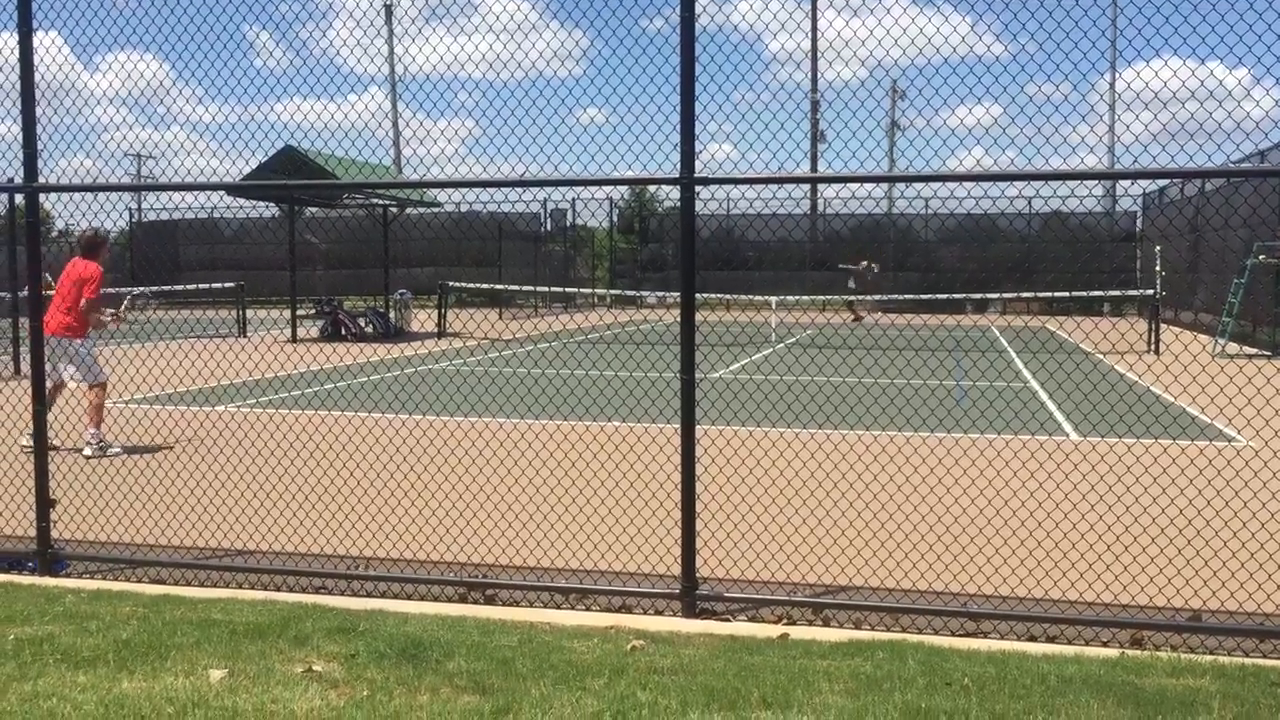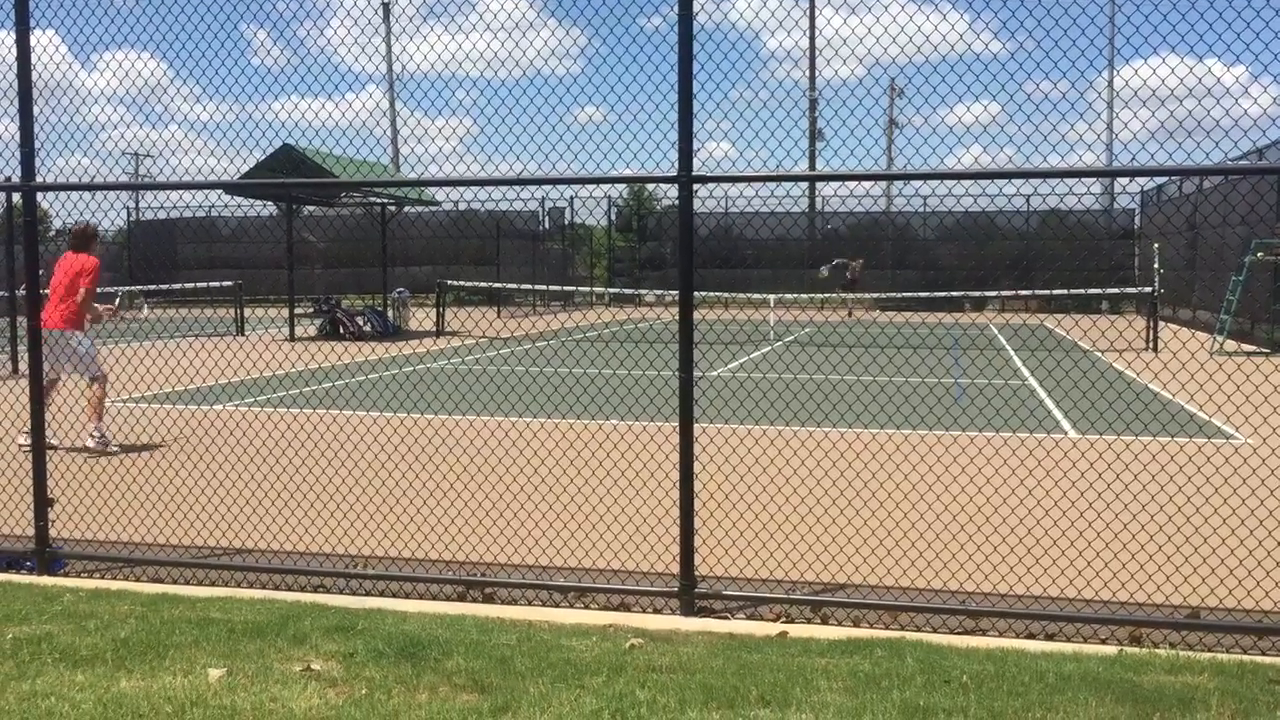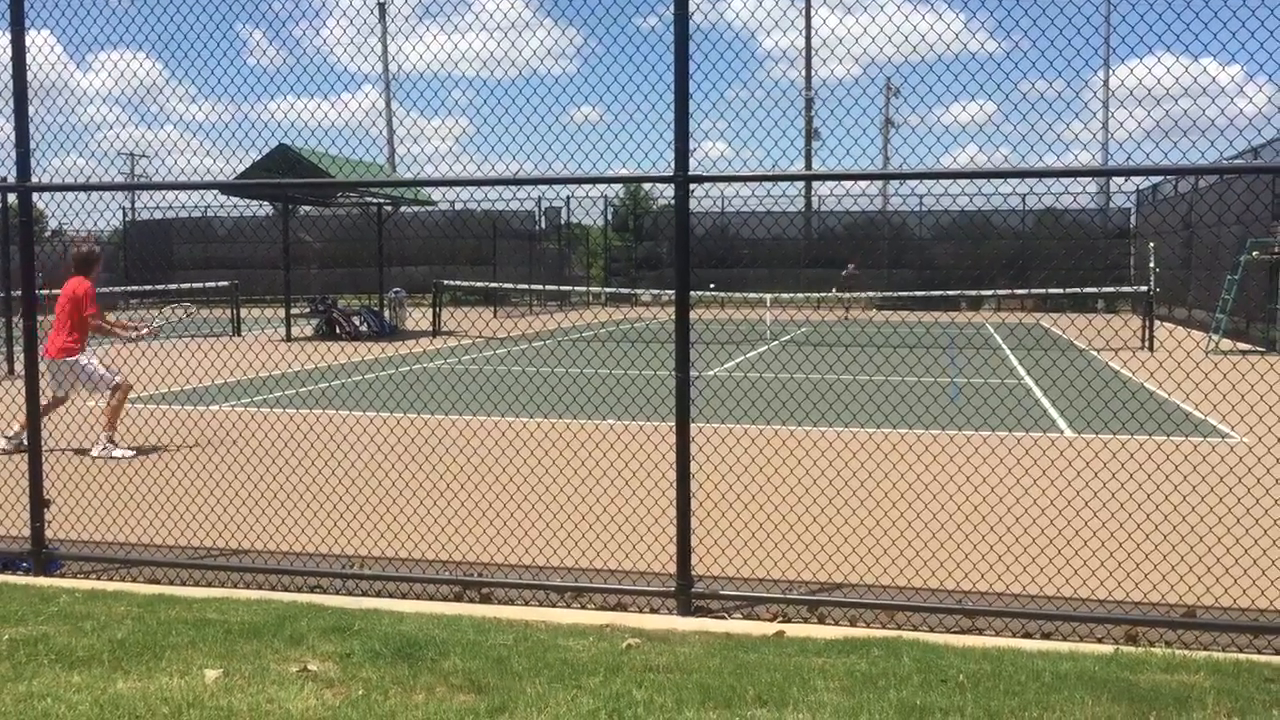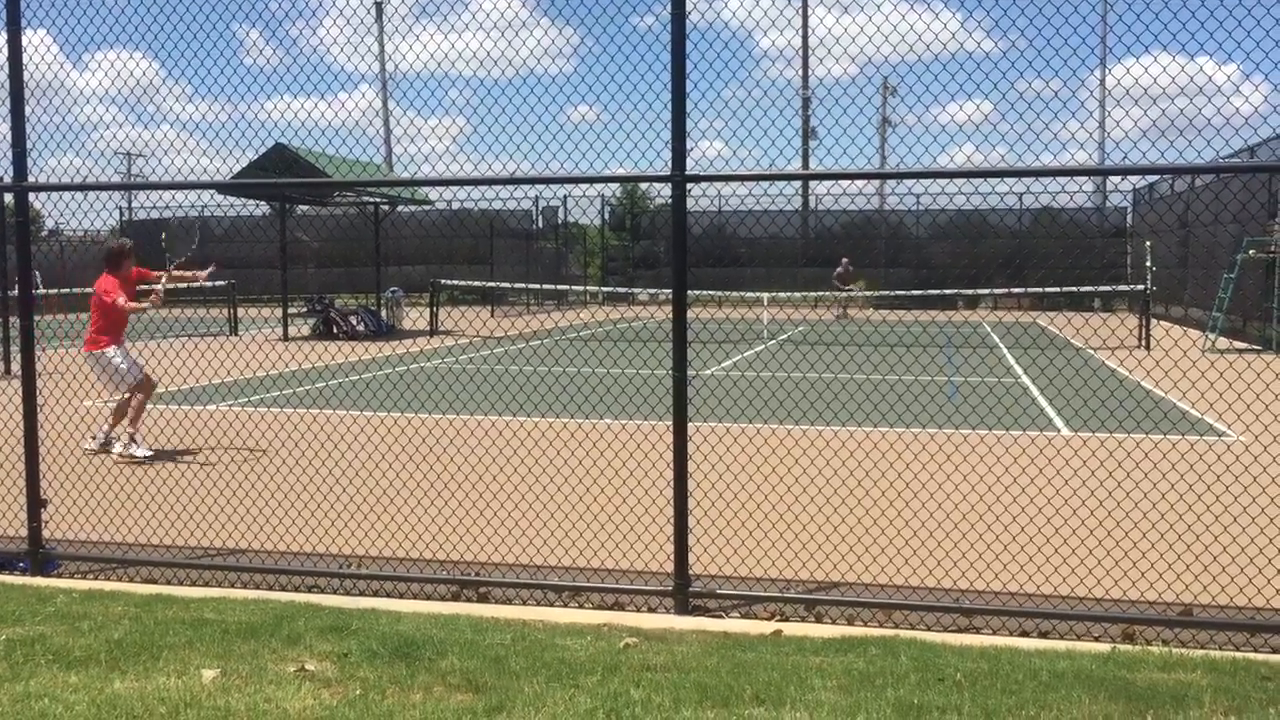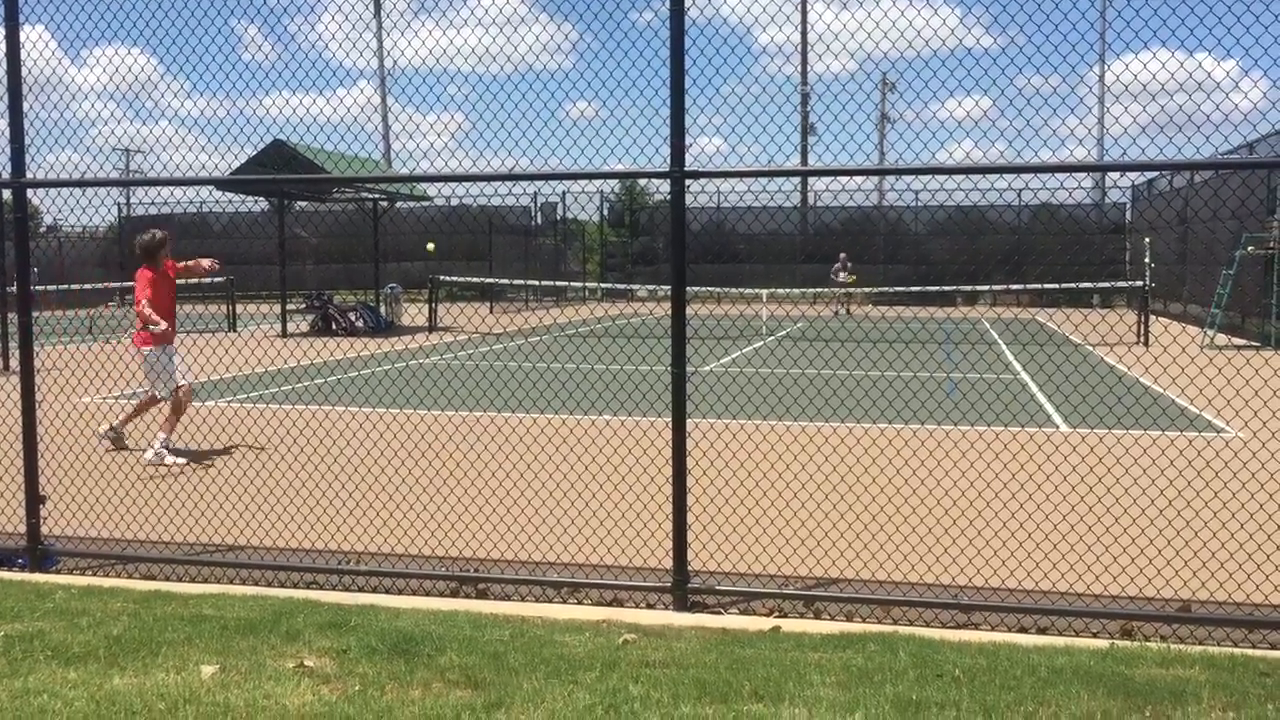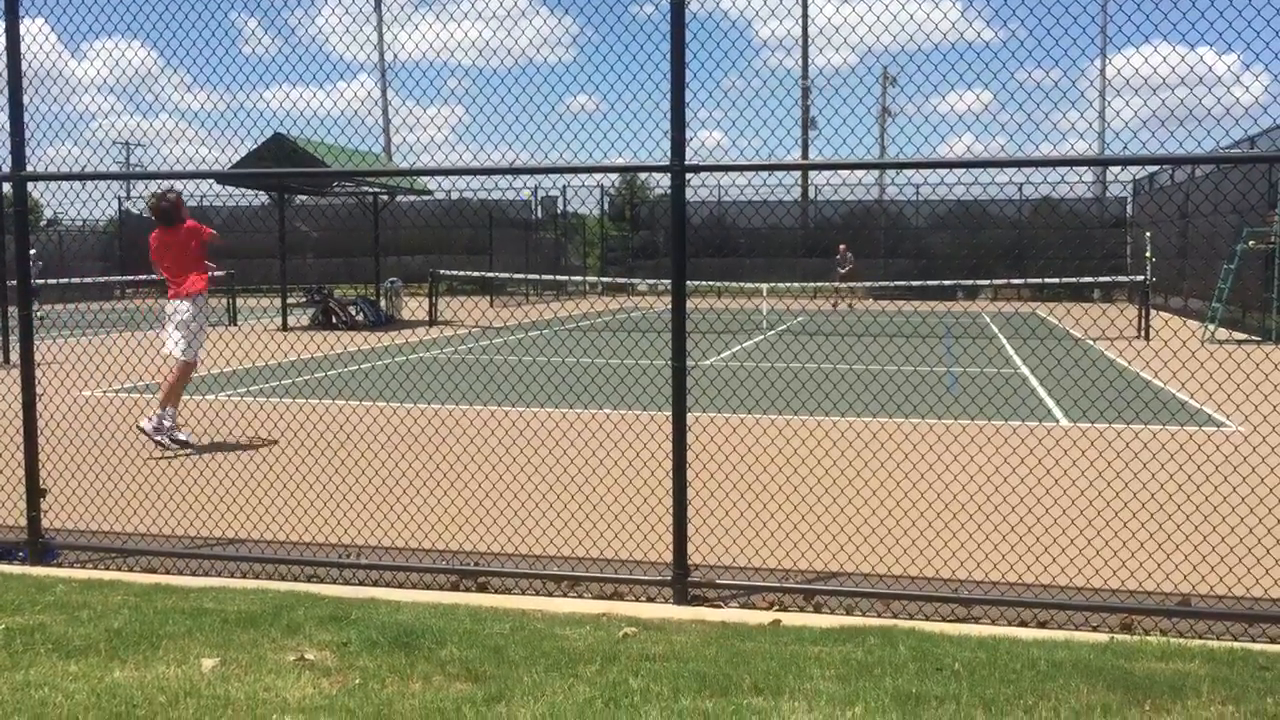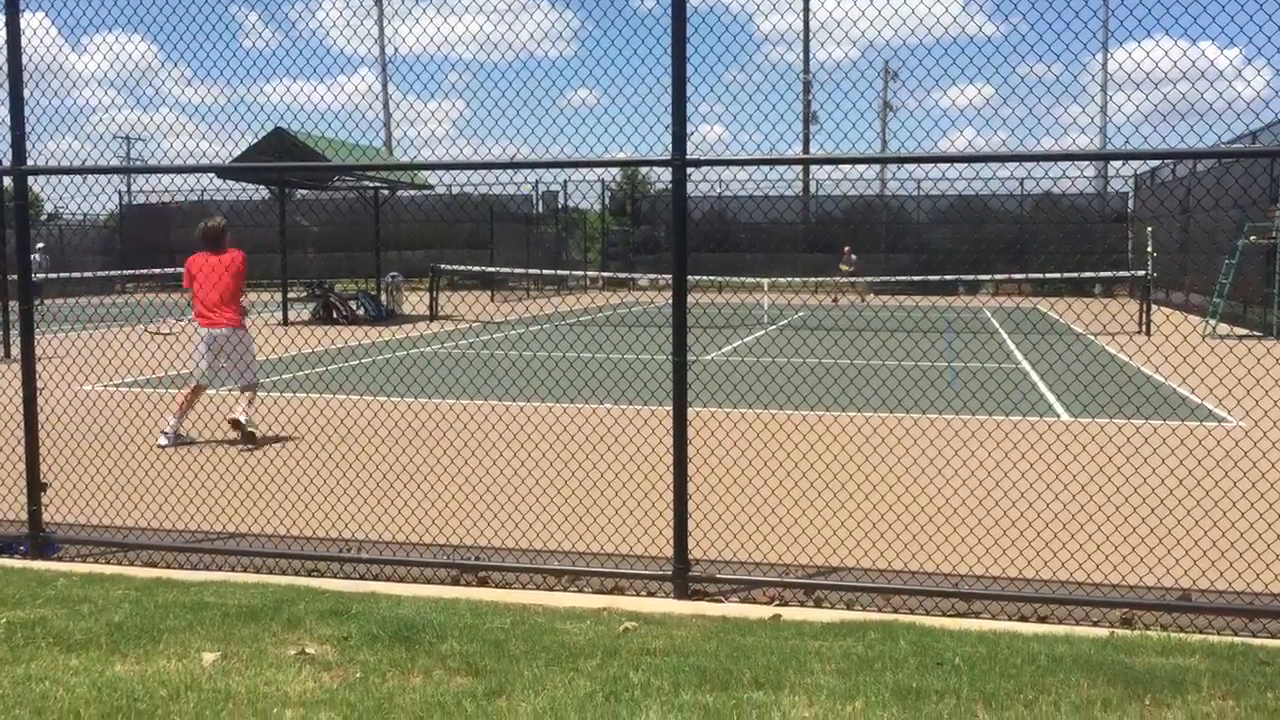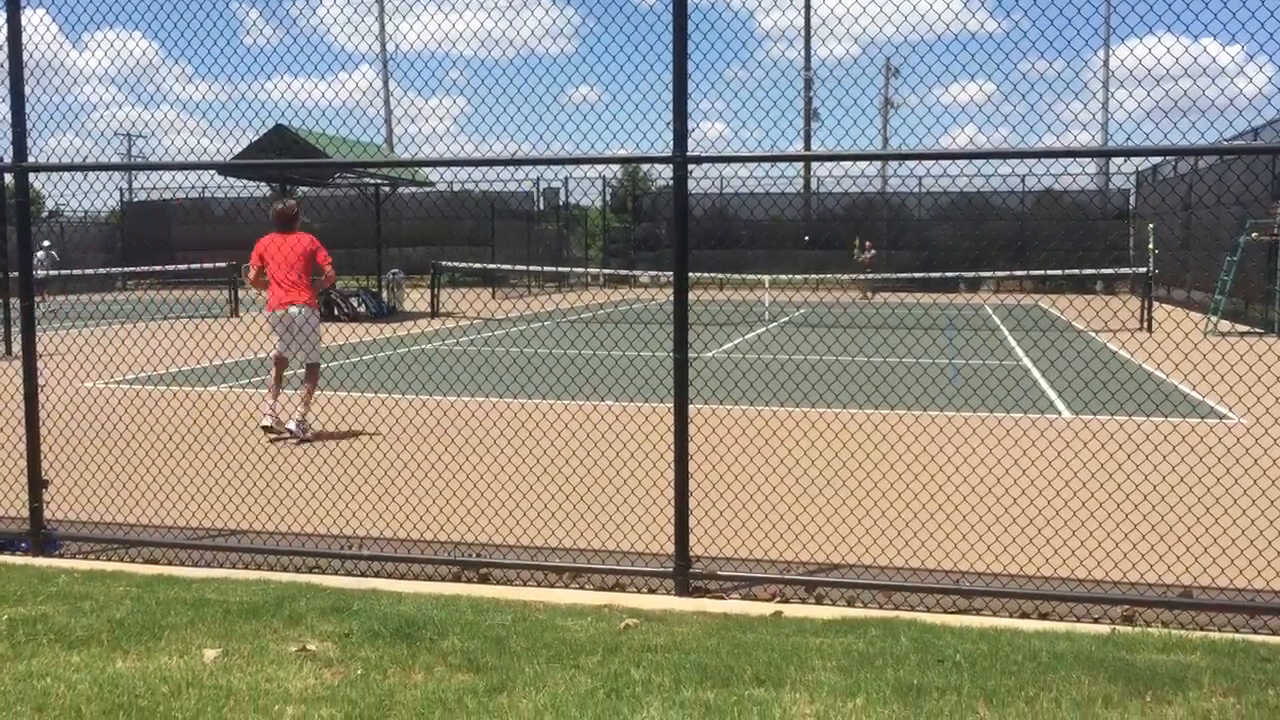
dt=0.3s
person 1, frame 1
left shoulder: (74, 263)
right shoulder: (95, 270)
right elbow: (84, 309)
left wrist: (102, 312)
right wrist: (99, 321)
left hip: (49, 331)
right hip: (70, 334)
left knee: (55, 384)
right knee: (98, 384)
left ankle: (35, 434)
right ankle: (94, 441)
person 1, frame 2
left shoulder: (65, 258)
right shoulder: (91, 262)
right elbow: (81, 299)
left wrist: (97, 308)
right wrist: (95, 315)
left hip: (47, 326)
right hip: (68, 329)
left knee: (49, 380)
right knee: (98, 377)
left ankle: (32, 432)
right ankle: (96, 435)
person 1, frame 3
left shoulder: (76, 285)
right shoulder: (85, 287)
left elbow: (101, 317)
right elbow: (95, 325)
left wrist: (132, 326)
right wrist: (127, 335)
left hip: (57, 353)
right hip: (71, 355)
left knee: (57, 399)
right knee: (121, 388)
right ankle: (104, 444)
person 1, frame 4
left shoulder: (130, 274)
right shoulder: (107, 284)
left elbow: (163, 275)
right elbow: (125, 307)
left wrist: (196, 275)
right wrist: (147, 305)
left hip: (112, 346)
right hip: (102, 348)
left knee: (136, 391)
right knee: (144, 385)
left ankle: (101, 439)
right ankle: (129, 439)
person 1, frame 5
left shoulder: (167, 266)
right shoulder: (147, 276)
left elbow: (185, 268)
right elbow: (144, 307)
left wrist: (202, 262)
right wrist: (158, 322)
left hip: (164, 344)
right hip: (153, 346)
left knee: (156, 395)
right knee: (183, 393)
left ankle: (115, 428)
right ankle: (158, 449)
person 1, frame 6
left shoulder: (156, 238)
right shoulder: (191, 228)
right elbow: (211, 237)
left hip: (176, 301)
right hip: (193, 300)
left knee: (184, 364)
right knee: (185, 364)
left ankle: (168, 423)
right ankle: (157, 420)
person 1, frame 7
left shoulder: (193, 262)
right shoulder: (238, 257)
left elbow: (192, 296)
left hip: (205, 329)
right hip: (232, 329)
left knee: (198, 384)
right knee: (248, 382)
left ankle: (170, 431)
right ankle: (242, 414)
person 1, frame 8
left shoulder: (264, 243)
right shoulder: (309, 240)
left elbow: (253, 279)
right elbow: (330, 274)
left hip: (277, 309)
right hip: (304, 308)
left knee: (280, 362)
right knee: (312, 366)
left ankle: (269, 414)
right ankle: (298, 421)
